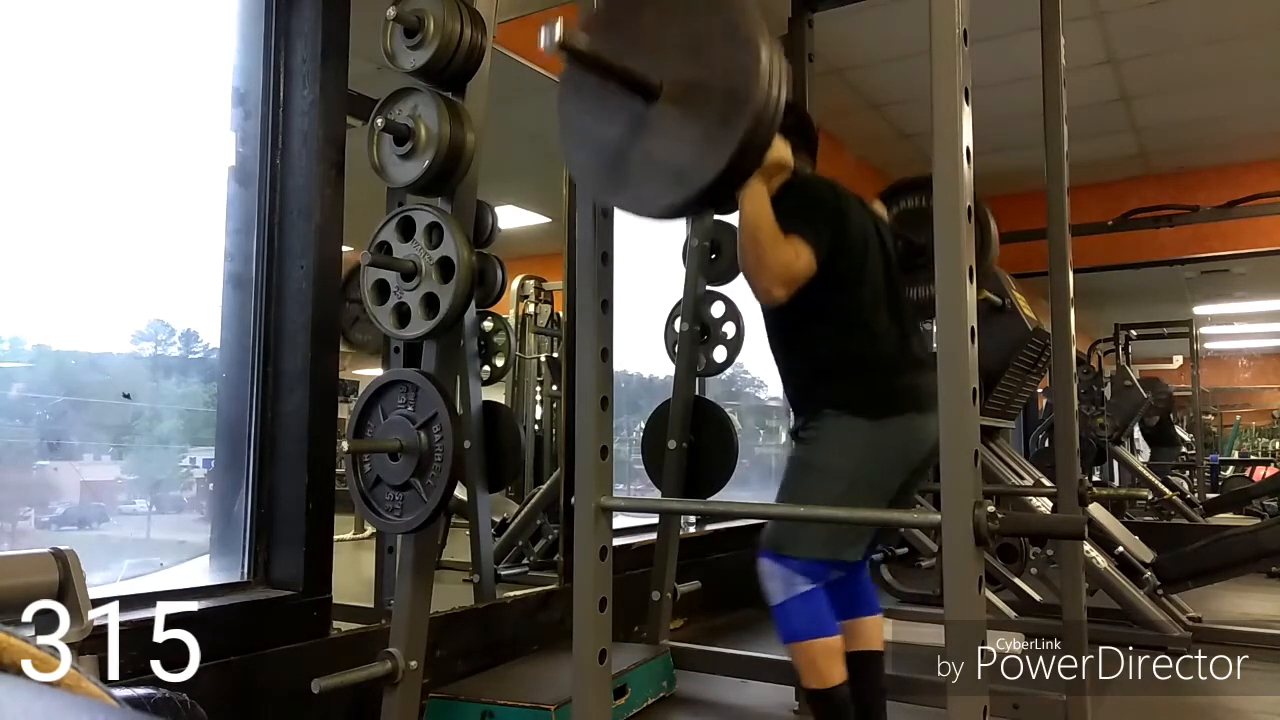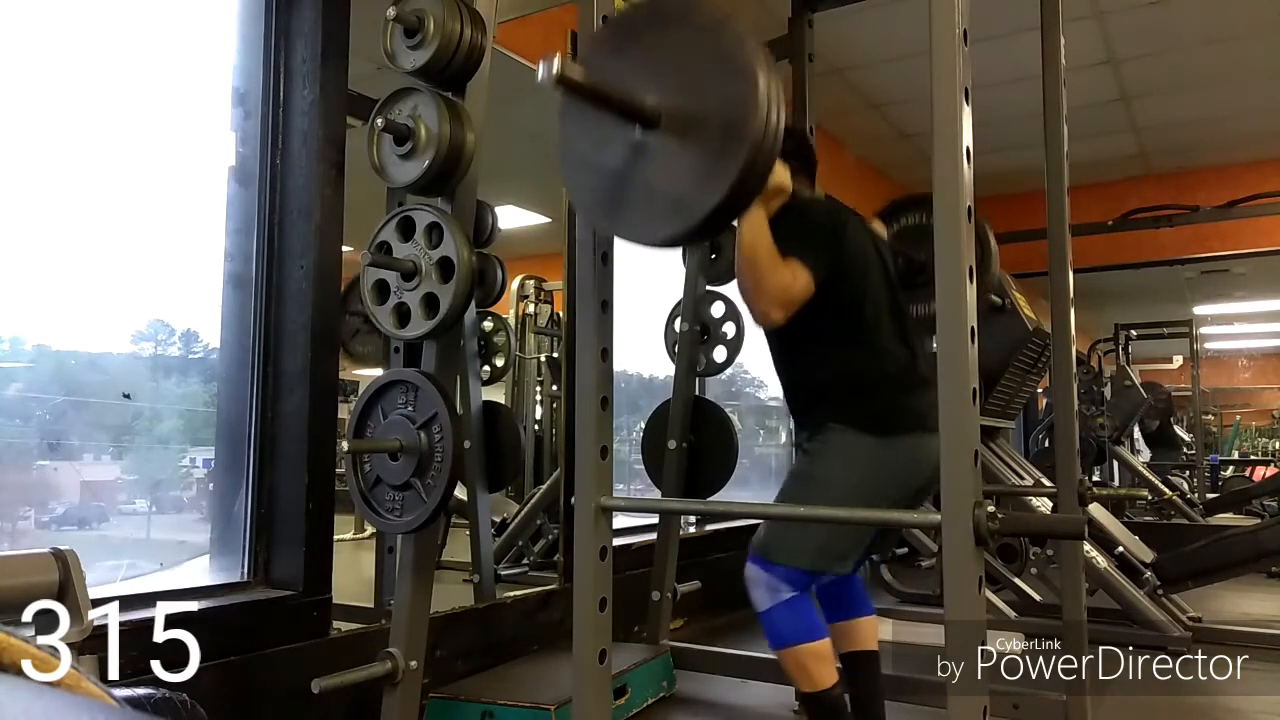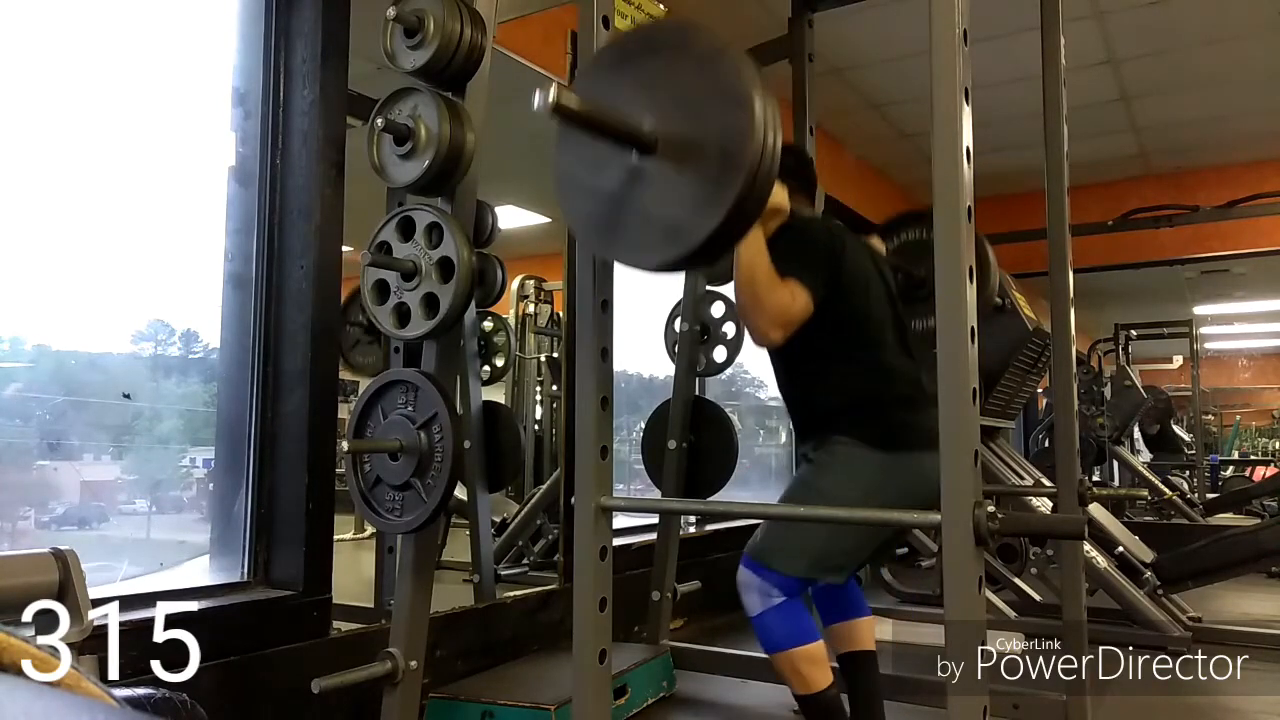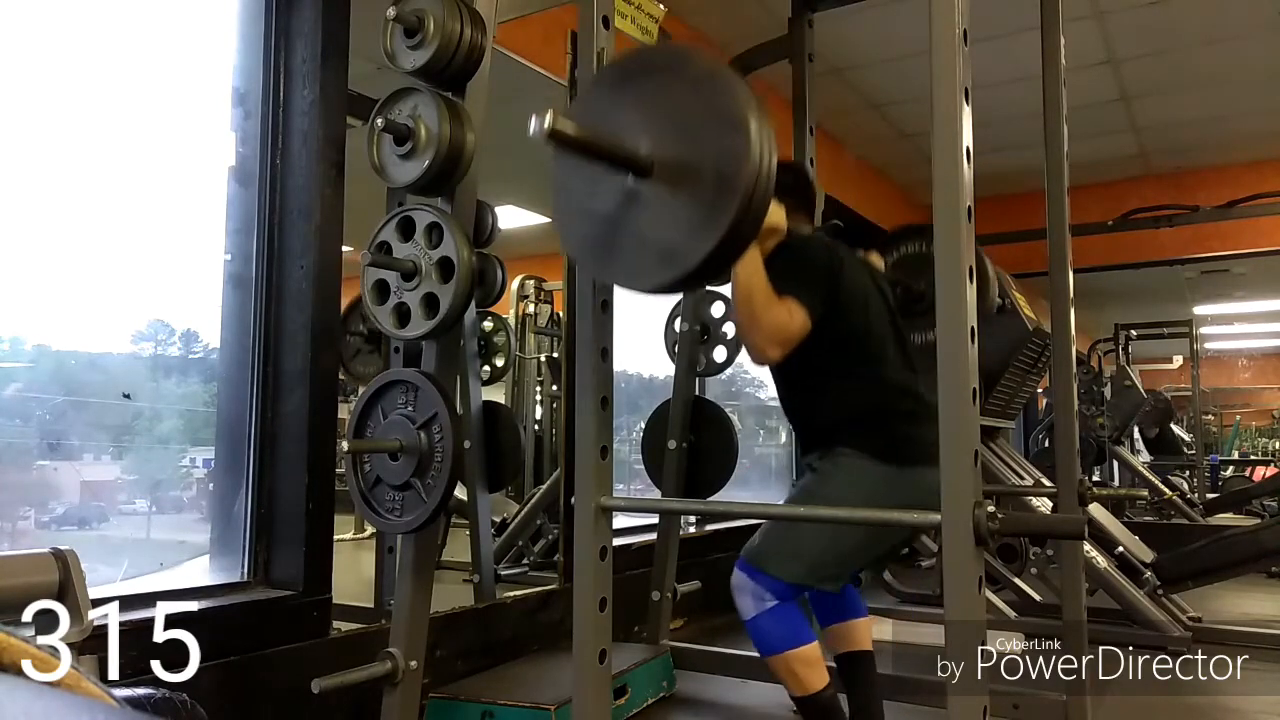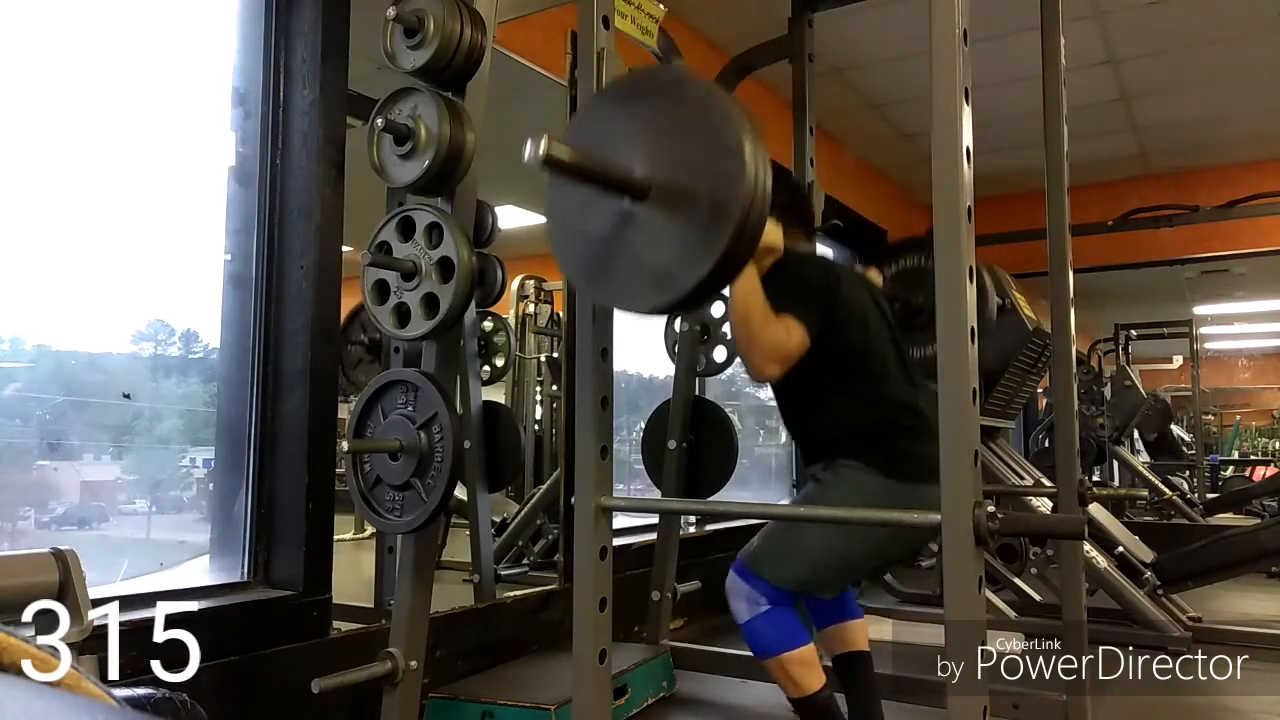
dt=0.1s
person 1, frame 1
left shoulder: (801, 195)
right shoulder: (845, 203)
left elbow: (774, 280)
left wrist: (752, 178)
left hip: (865, 413)
right hip: (910, 407)
left knee: (789, 568)
right knee: (838, 562)
person 1, frame 2
left shoulder: (801, 217)
right shoulder: (844, 222)
left elbow: (771, 302)
left wrist: (751, 202)
left hip: (868, 429)
right hip: (911, 425)
left knee: (775, 574)
right knee: (829, 568)
person 1, frame 3
left shoulder: (799, 237)
right shoulder: (842, 242)
left elbow: (770, 321)
left wrist: (747, 220)
left hip: (876, 445)
right hip: (914, 442)
left knee: (767, 579)
right knee: (825, 568)
person 1, frame 4
left shoulder: (798, 255)
right shoulder: (841, 258)
left elbow: (768, 340)
left wrist: (745, 239)
left hip: (878, 458)
right hip: (915, 455)
left knee: (761, 583)
right knee: (822, 573)
person 1, frame 5
left shoulder: (794, 274)
right shoulder: (840, 277)
left elbow: (766, 359)
left wrist: (741, 256)
left hip: (886, 474)
right hip: (921, 472)
left knee: (754, 586)
right knee: (815, 572)
